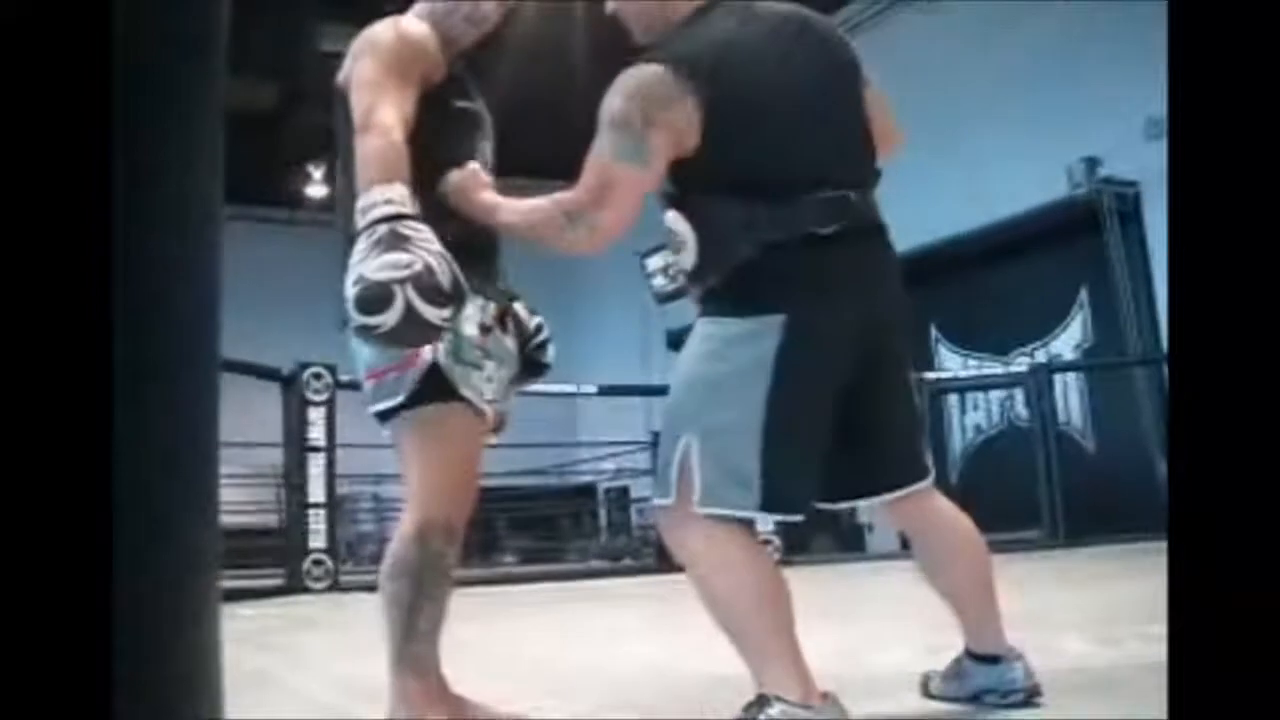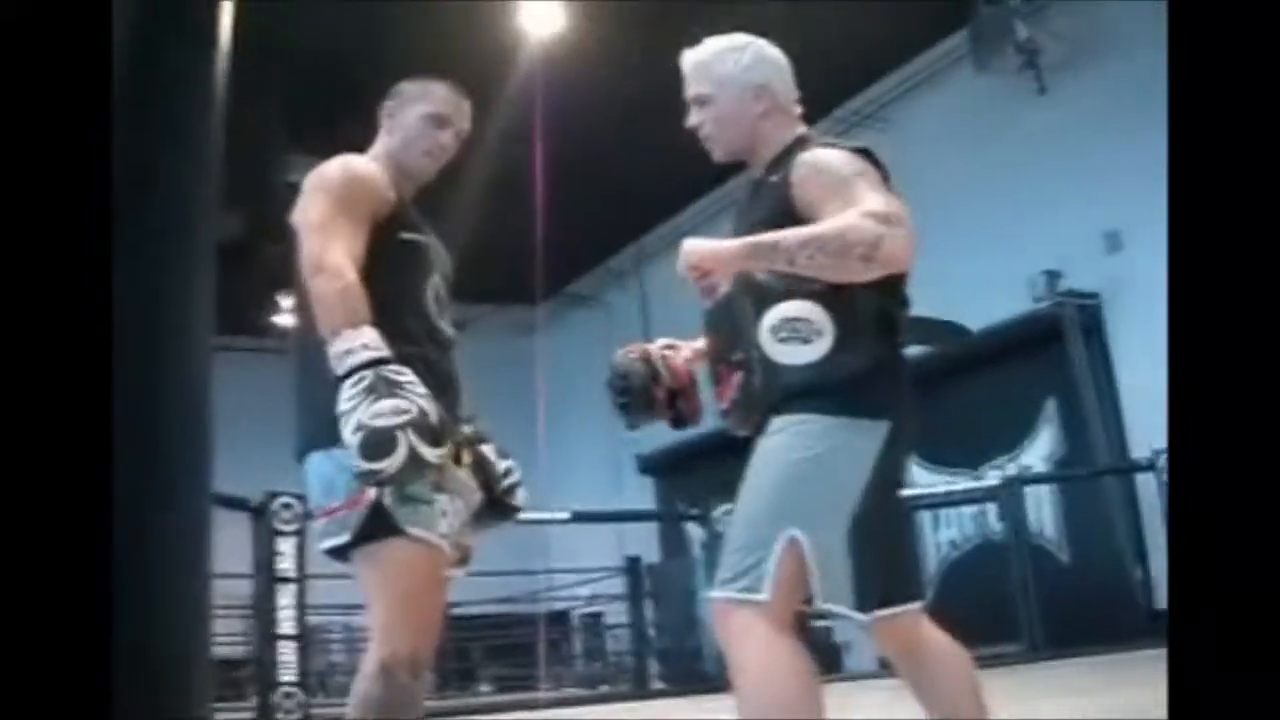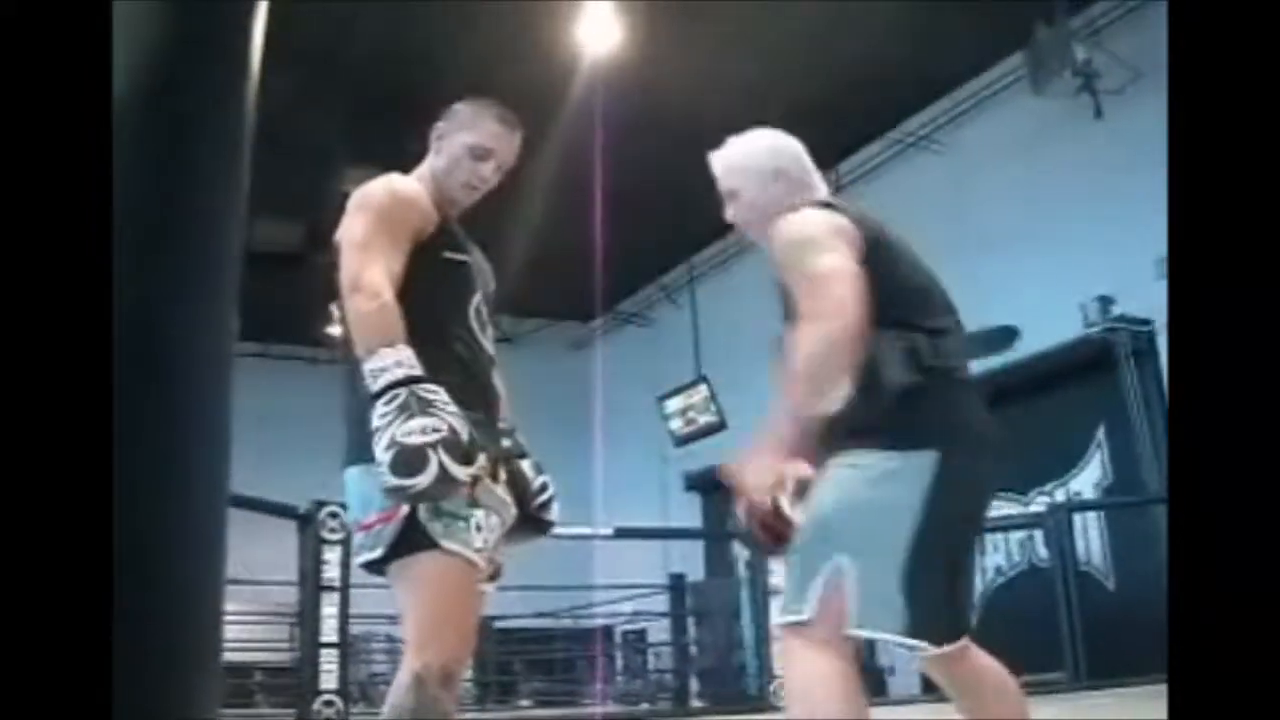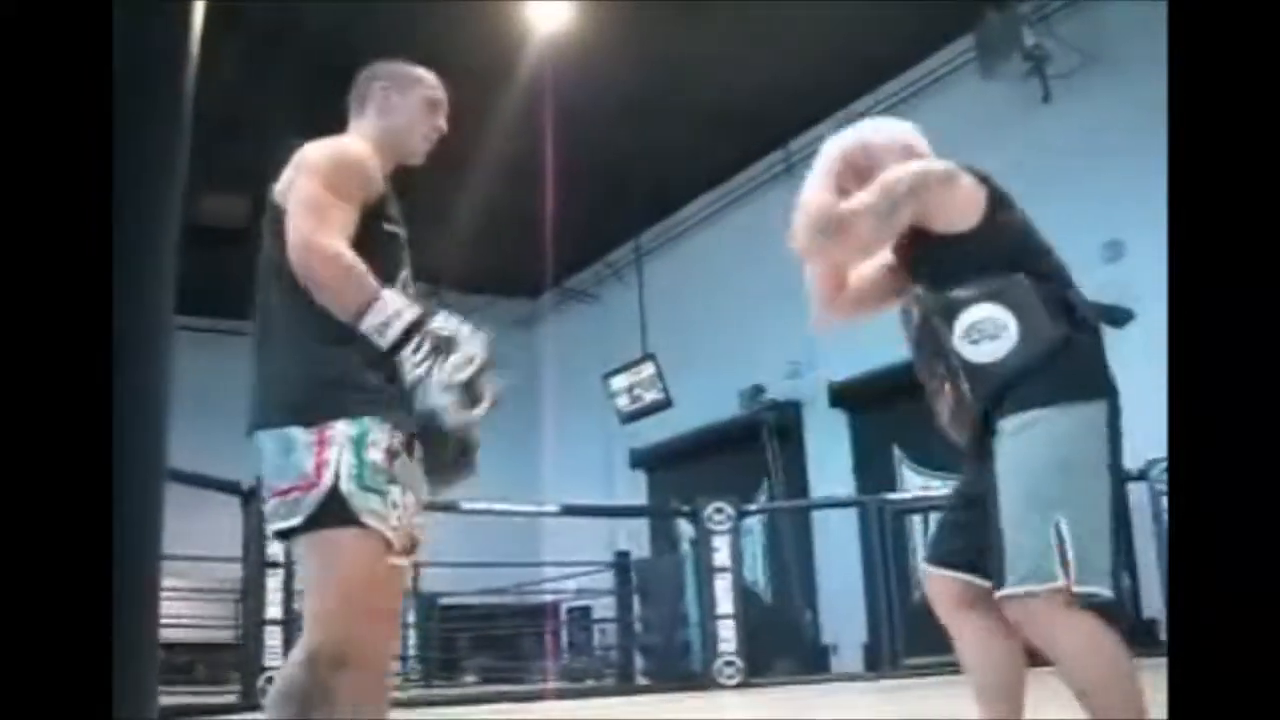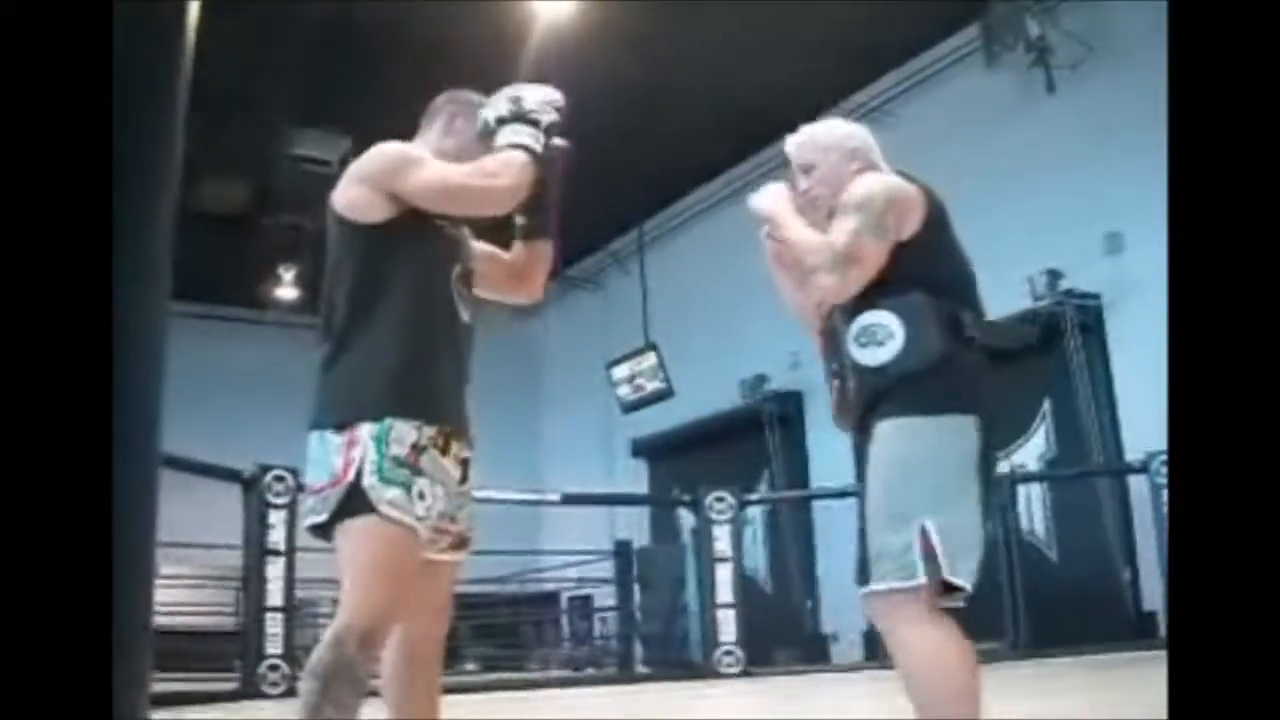
dt=1s
person 1, frame 1
left shoulder: (453, 80)
right elbow: (377, 131)
left wrist: (499, 302)
right wrist: (387, 227)
left hip: (458, 297)
right hip: (415, 287)
left knee: (445, 504)
right knee: (439, 502)
person 1, frame 2
left shoulder: (415, 231)
right shoulder: (348, 180)
right elbow: (328, 274)
left wrist: (468, 442)
right wrist: (369, 375)
left hip: (420, 439)
right hip: (374, 433)
left knee: (411, 645)
right knee: (403, 643)
person 1, frame 3
left shoulder: (462, 250)
right shoulder: (392, 199)
right elbow: (366, 294)
left wrist: (509, 452)
right wrist: (403, 399)
left hip: (463, 455)
right hip: (419, 447)
left knee: (446, 656)
right knee: (436, 655)
person 1, frame 4
left shoulder: (373, 198)
right shoulder: (337, 159)
right elbow: (316, 253)
left wrist: (426, 406)
right wrist: (416, 333)
left hip: (362, 419)
right hip: (329, 416)
left knee: (373, 633)
right knee: (336, 636)
person 1, frame 5
left shoulder: (446, 231)
right shoulder: (388, 164)
left elbow: (524, 282)
right elbow: (493, 188)
left wrist: (539, 202)
right wrist: (524, 133)
left hip: (436, 429)
right hip: (378, 422)
left knee: (425, 622)
right knee: (368, 614)
person 2, frame 1
left shoulder: (656, 86)
left elbow: (588, 223)
right elbow: (881, 141)
left wrist: (485, 204)
left hip: (768, 305)
right hip: (867, 282)
left knee: (692, 515)
right knee: (906, 490)
right ankle: (994, 661)
person 2, frame 2
left shoulder: (821, 167)
right shoulder: (770, 189)
left elbow: (887, 242)
left wrist: (734, 252)
right wrist: (703, 352)
left hip: (835, 414)
right hip: (817, 417)
left knee: (747, 611)
right knee: (896, 620)
person 2, frame 3
left shoulder: (804, 229)
right shoulder: (860, 239)
left elbow: (833, 329)
left wrist: (773, 445)
right wrist: (812, 463)
left hip: (903, 446)
right hip: (943, 441)
left knee: (809, 636)
right knee: (939, 646)
person 2, frame 4
left shoulder: (929, 180)
right shoulder: (914, 245)
left elbow: (819, 239)
right elbow: (832, 301)
left wrist: (827, 163)
right wrist: (826, 199)
left hip: (1048, 401)
right hip: (1004, 419)
left knee: (1037, 602)
right knee: (953, 586)
person 2, frame 5
left shoulder: (880, 191)
right shoulder: (869, 227)
left elbow: (834, 278)
right elbow: (831, 326)
left wrist: (779, 211)
right wrist: (780, 258)
left hip: (925, 412)
right hip: (908, 416)
left knee: (903, 602)
right knee: (903, 603)
